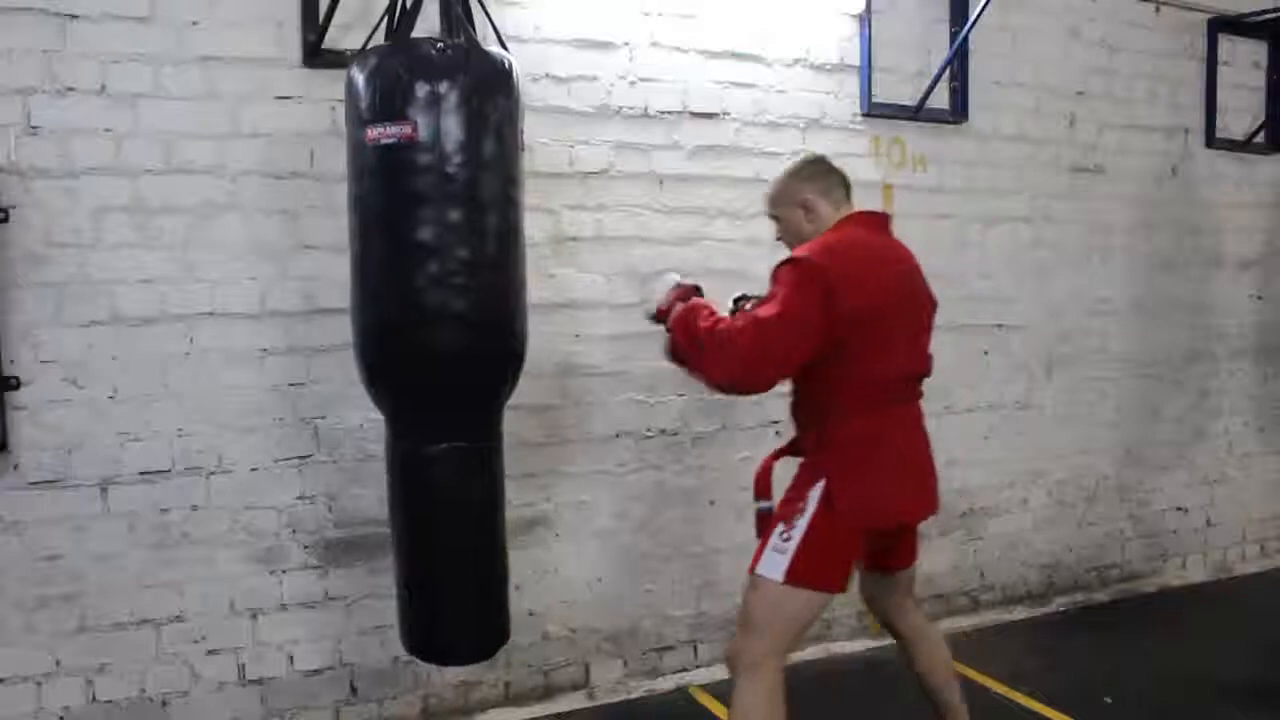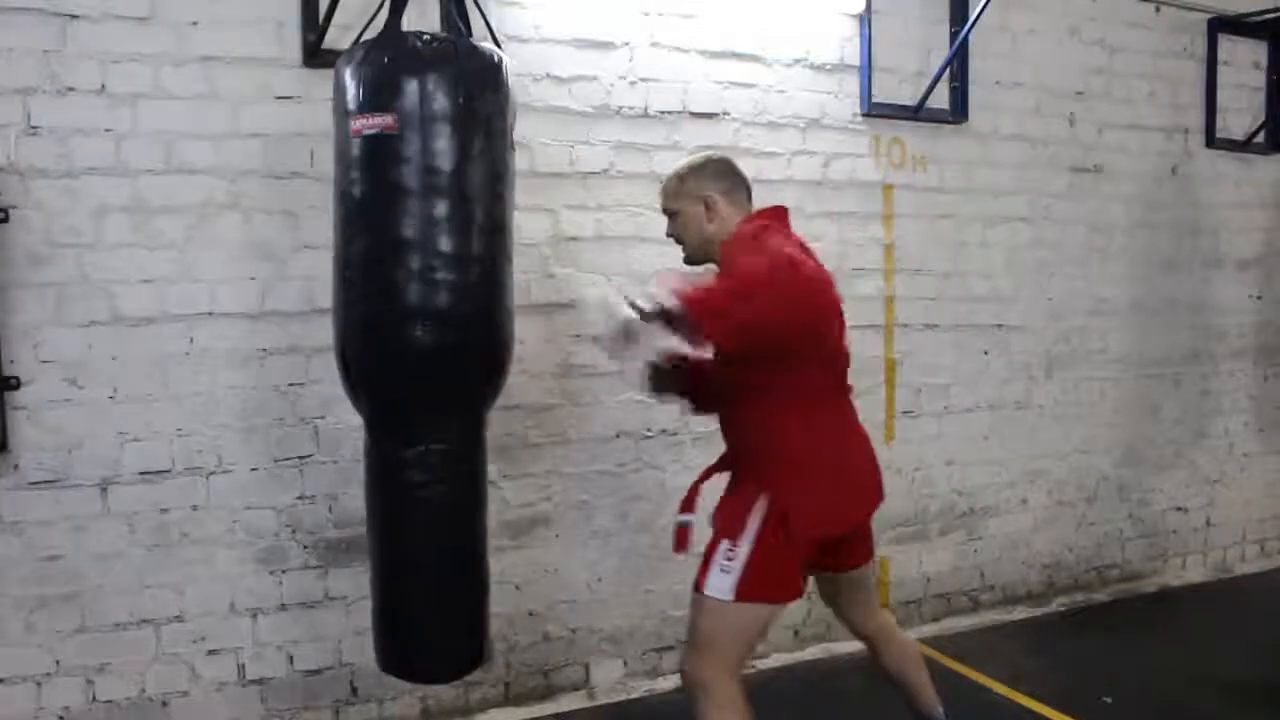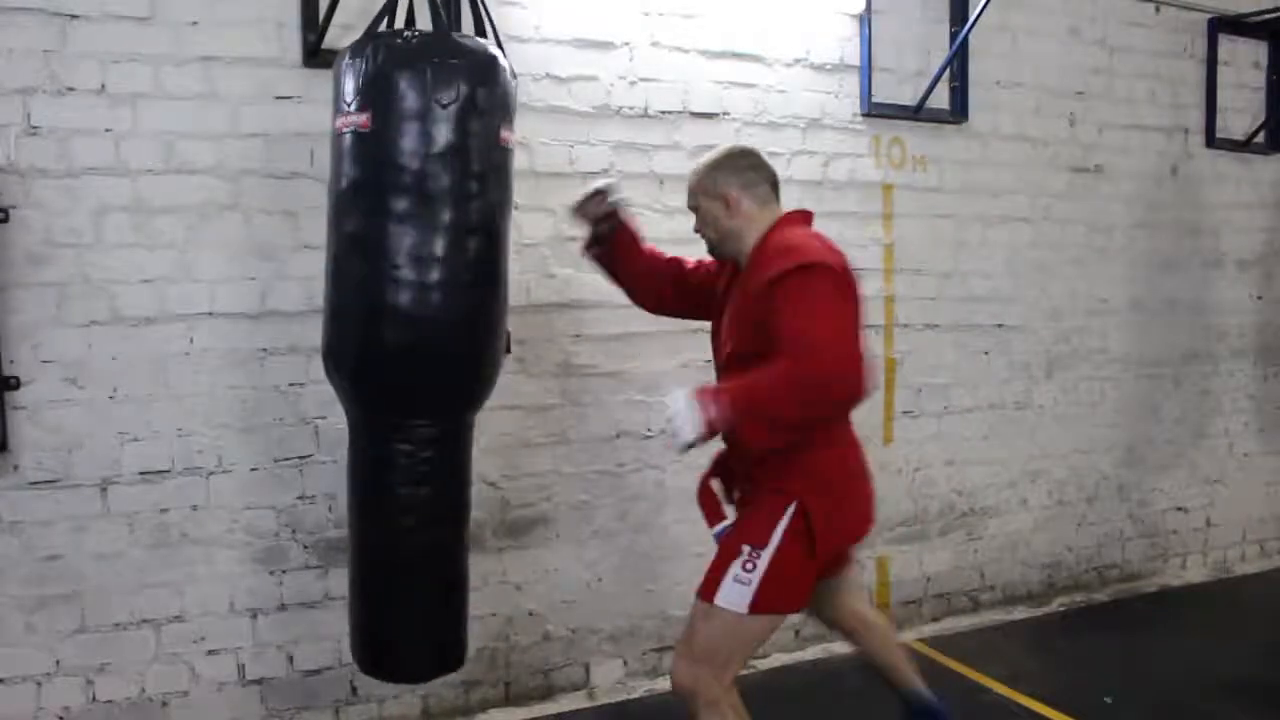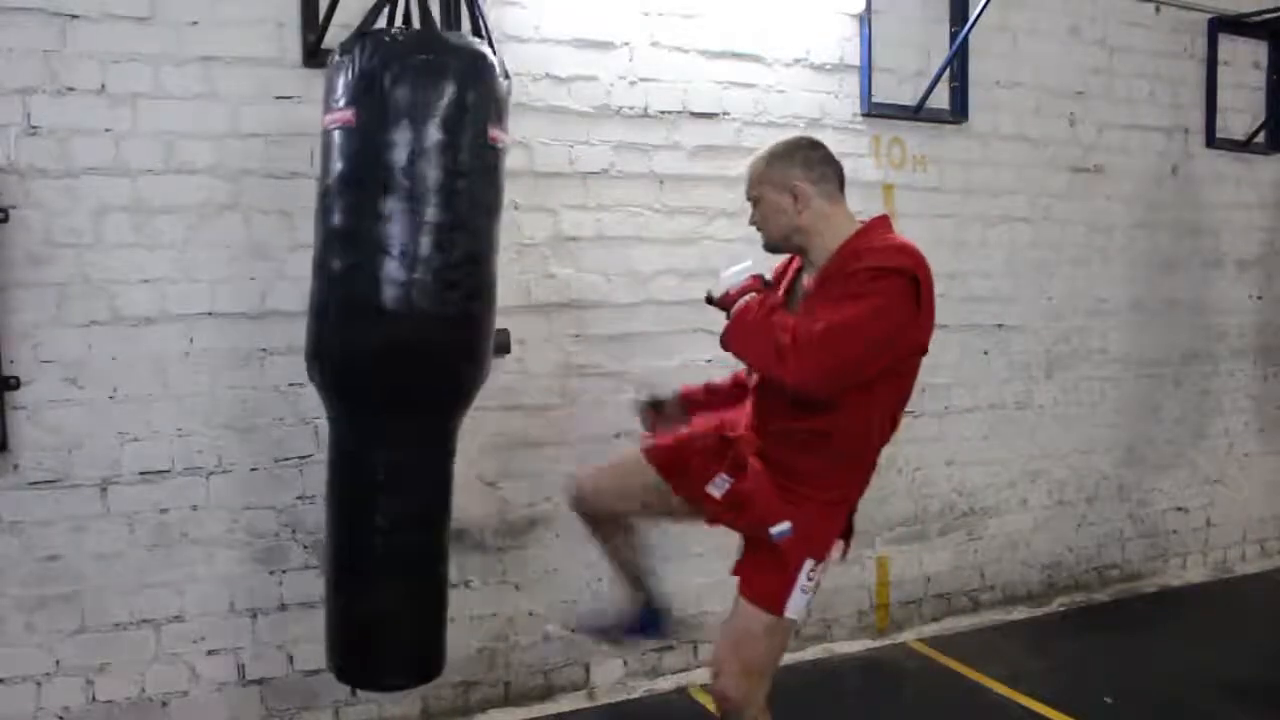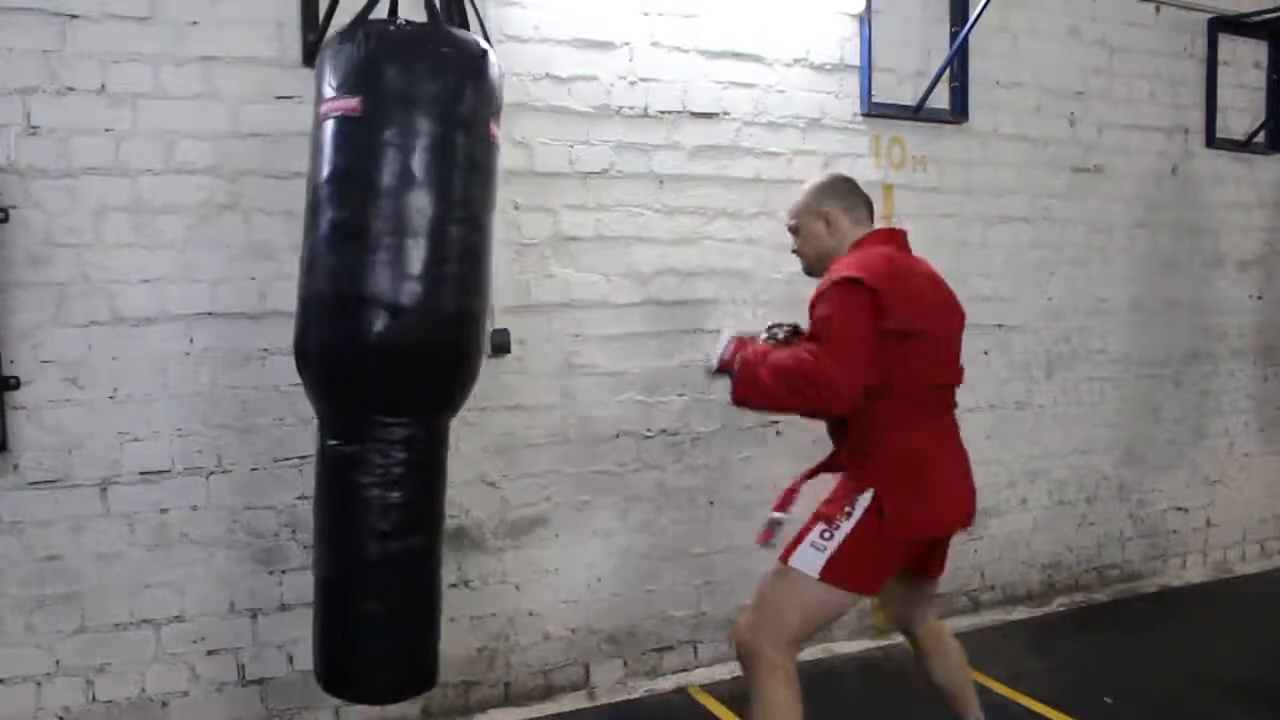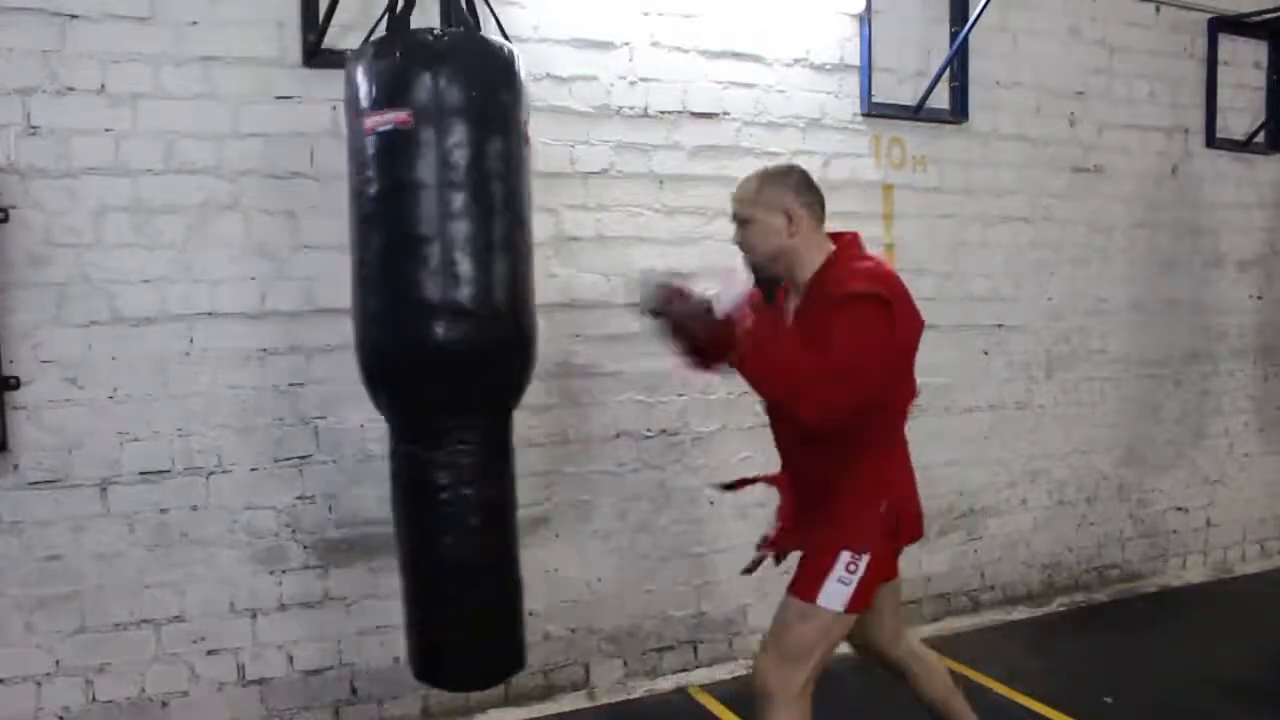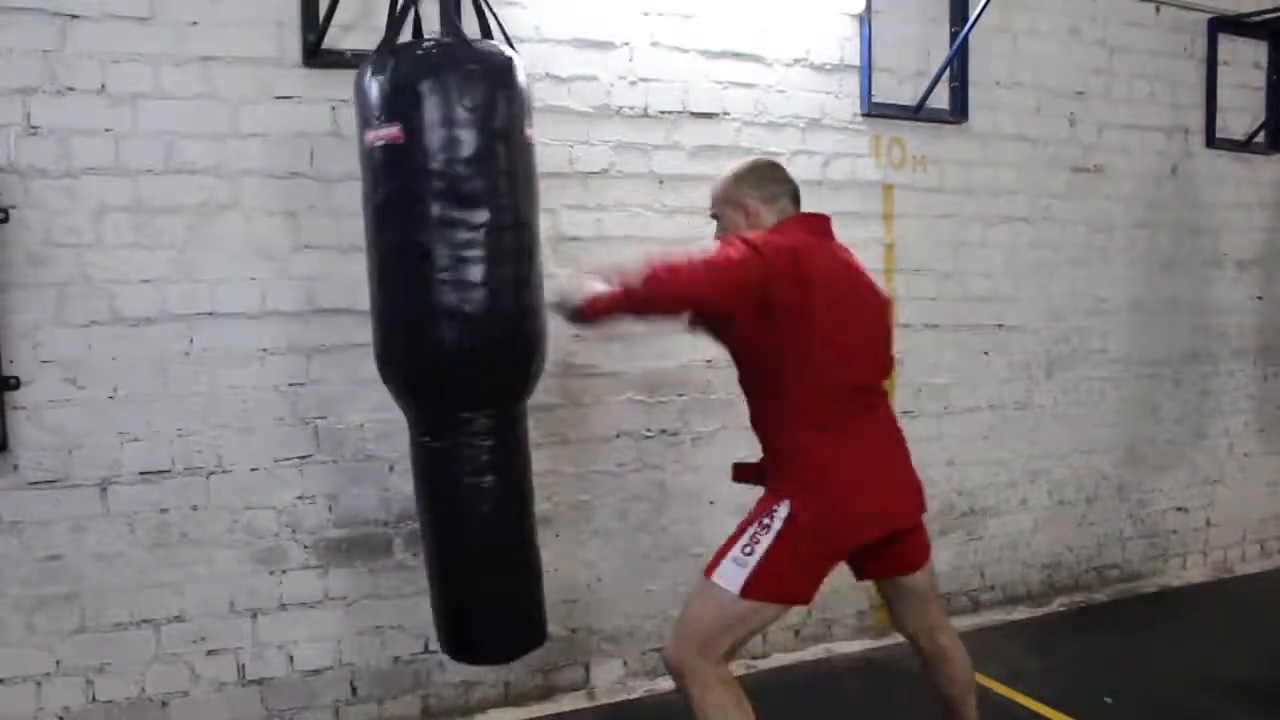
dt=0.4s
person 1, frame 1
left shoulder: (824, 265)
right shoulder: (896, 264)
left elbow: (741, 363)
left wrist: (679, 309)
right wrist: (761, 323)
left hip: (845, 477)
right hip: (896, 471)
left knee: (754, 651)
right knee: (902, 616)
person 1, frame 2
left shoulder: (759, 257)
right shoulder: (767, 256)
left elbow: (731, 318)
left wrist: (671, 308)
right wrist: (687, 377)
left hip: (785, 489)
right hip: (819, 470)
left knee: (706, 671)
right knee: (864, 616)
person 1, frame 3
left shoulder: (797, 266)
right shoulder: (750, 266)
left elbow: (827, 376)
right elbow: (674, 286)
left wrist: (716, 405)
right wrist: (610, 232)
left hip: (794, 492)
right hip: (809, 474)
right knee: (837, 602)
person 1, frame 4
left shoulder: (889, 272)
right shoulder: (800, 268)
left elbow: (803, 362)
left wrist: (744, 301)
right wrist: (689, 402)
left hip: (806, 490)
right hip: (748, 445)
right knee: (593, 495)
right ankle: (646, 608)
person 1, frame 5
left shoulder: (857, 279)
right shoulder: (918, 279)
left elbow: (821, 386)
left wrist: (741, 355)
right wrist: (806, 347)
left hip: (890, 486)
right hip: (934, 479)
left knee: (762, 640)
right knee: (915, 616)
person 1, frame 6
left shoulder: (860, 292)
right shoulder: (781, 286)
left elbow: (817, 403)
right elbow: (717, 341)
left wrist: (747, 338)
right wrist: (691, 320)
left hip: (860, 499)
right hip: (826, 496)
right knee: (882, 640)
person 1, frame 7
left shoulder: (772, 257)
right shoulder: (836, 273)
left elbow: (681, 288)
left wrist: (598, 297)
left hip: (818, 493)
right hip: (882, 479)
left knee: (693, 654)
right knee: (924, 622)
